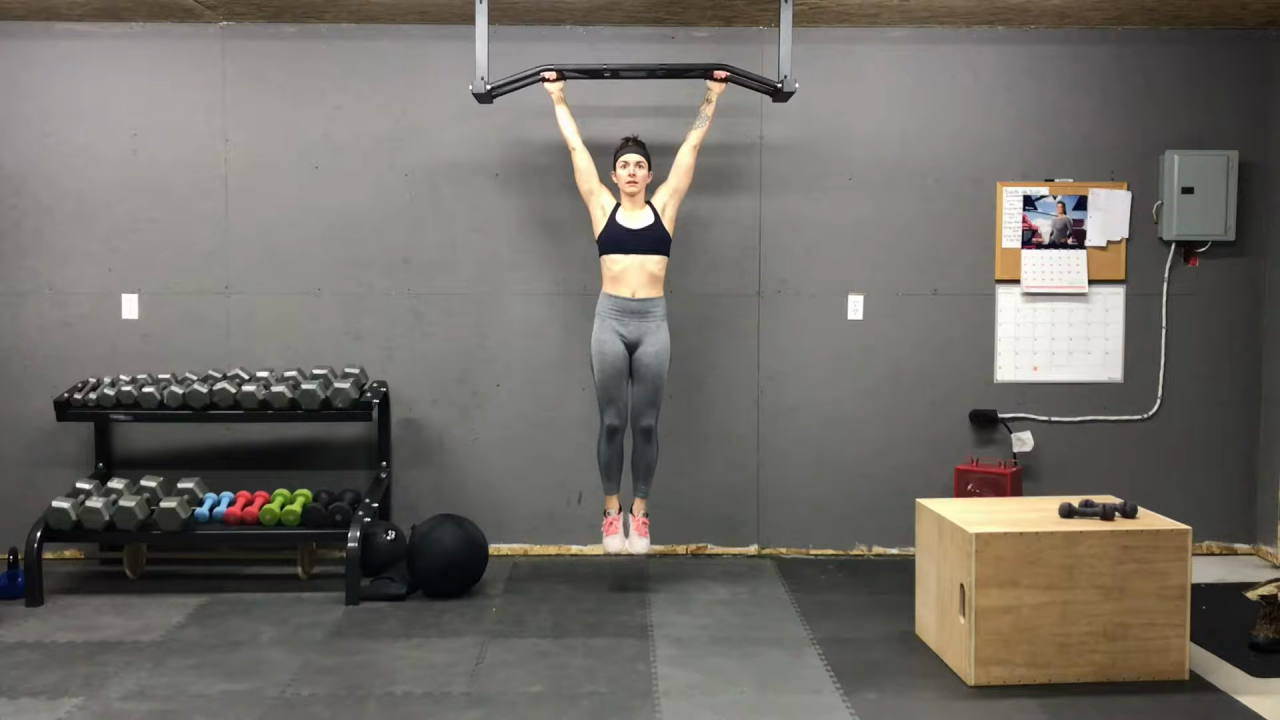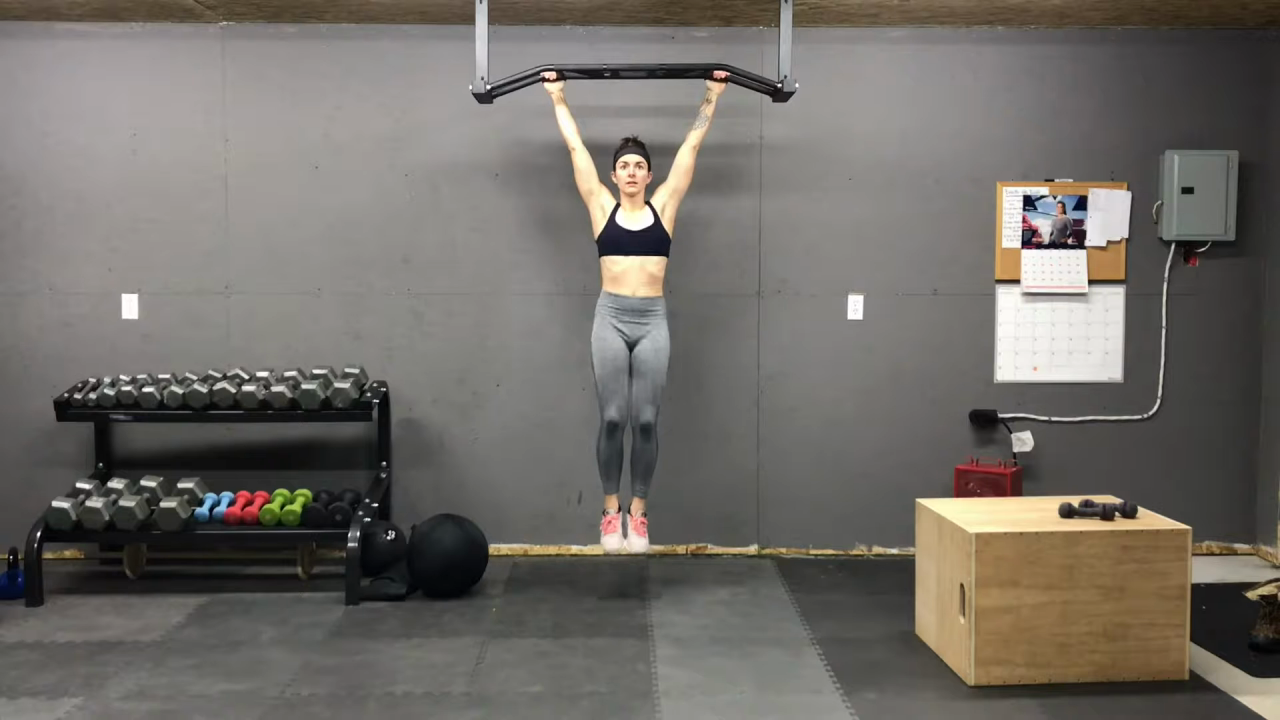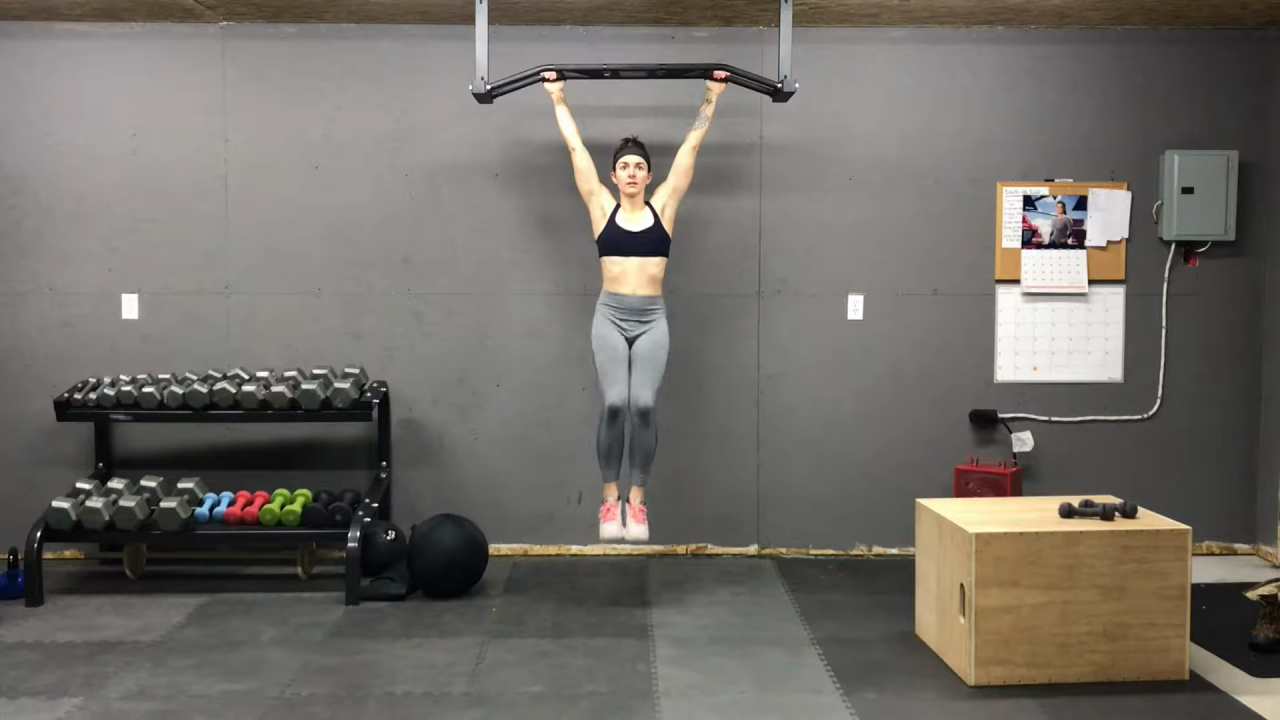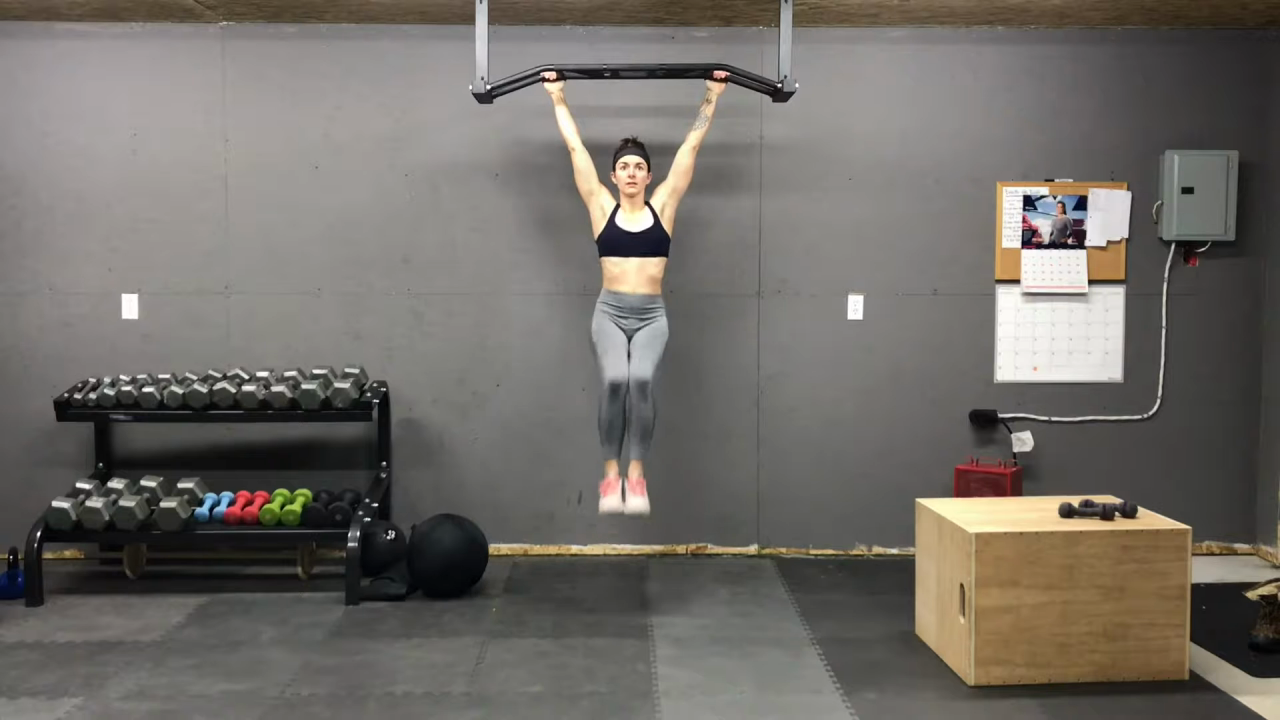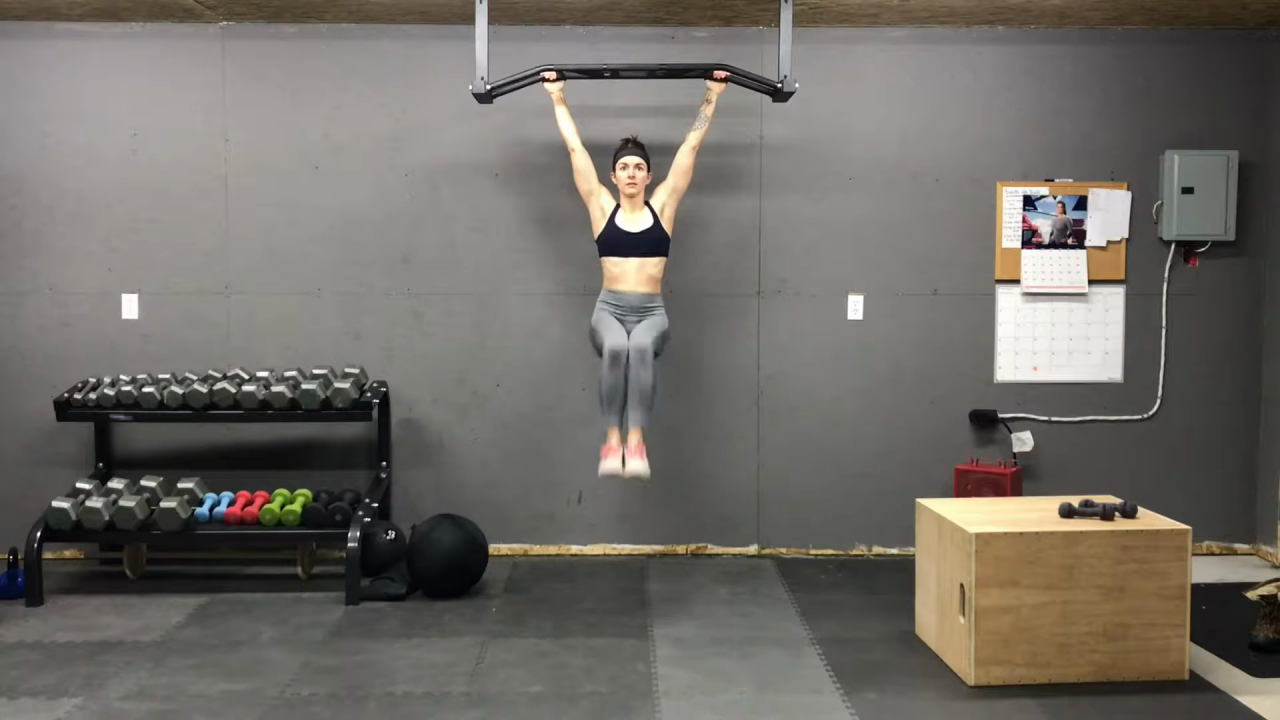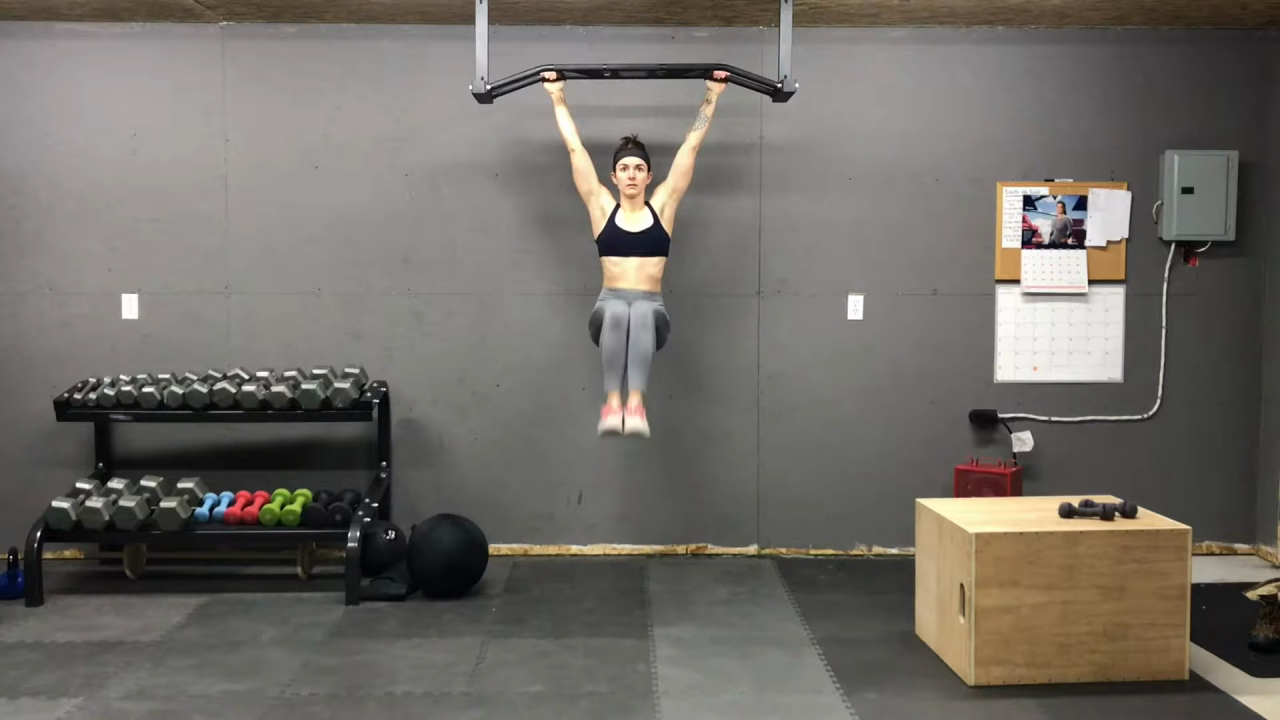
dt=0.1s
person 1, frame 1
left shoulder: (663, 205)
right shoulder: (602, 206)
left elbow: (692, 145)
right elbow: (576, 147)
left wrist: (713, 95)
right wrist: (557, 96)
left hip: (652, 322)
right hip: (610, 320)
left knee: (645, 423)
right knee: (612, 422)
left ankle: (640, 511)
right ankle: (612, 511)
person 1, frame 2
left shoulder: (663, 205)
right shoulder: (601, 206)
left elbow: (691, 145)
right elbow: (576, 148)
left wrist: (712, 96)
right wrist: (557, 97)
left hip: (652, 321)
right hip: (611, 318)
left knee: (645, 420)
right knee: (612, 418)
left ankle: (639, 512)
right ankle: (612, 511)
person 1, frame 3
left shoulder: (662, 205)
right shoulder: (602, 206)
left elbow: (691, 145)
right elbow: (576, 147)
left wrist: (712, 96)
right wrist: (557, 97)
left hip: (652, 320)
right hip: (610, 317)
left knee: (642, 406)
right knee: (615, 404)
left ankle: (637, 499)
right ankle: (611, 498)
person 1, frame 4
left shoulder: (663, 204)
right shoulder: (602, 206)
left elbow: (690, 146)
right elbow: (575, 147)
left wrist: (712, 96)
right wrist: (557, 97)
left hip: (651, 317)
right hip: (610, 314)
left knee: (641, 381)
right knee: (615, 381)
left ankle: (636, 474)
right ankle: (611, 474)
person 1, frame 5
left shoulder: (662, 204)
right shoulder: (602, 206)
left elbow: (690, 145)
right elbow: (575, 148)
left wrist: (712, 96)
right wrist: (557, 97)
left hip: (651, 315)
right hip: (610, 312)
left knee: (641, 347)
right knee: (616, 349)
left ankle: (635, 439)
right ankle: (613, 440)
person 1, frame 6
left shoulder: (663, 204)
right shoulder: (601, 204)
left elbow: (691, 146)
right elbow: (575, 148)
left wrist: (711, 96)
right wrist: (558, 98)
left hip: (650, 308)
right hip: (610, 304)
left knee: (641, 318)
right knee: (617, 316)
left ankle: (635, 404)
right ankle: (613, 404)
